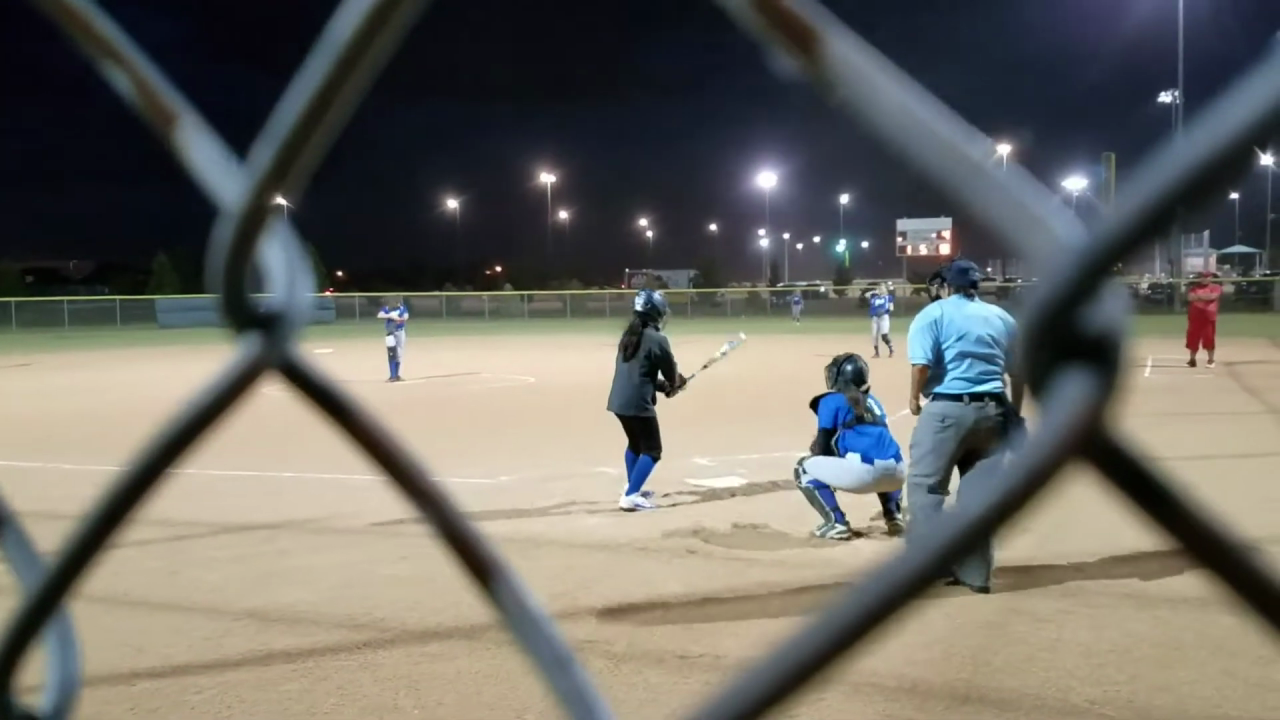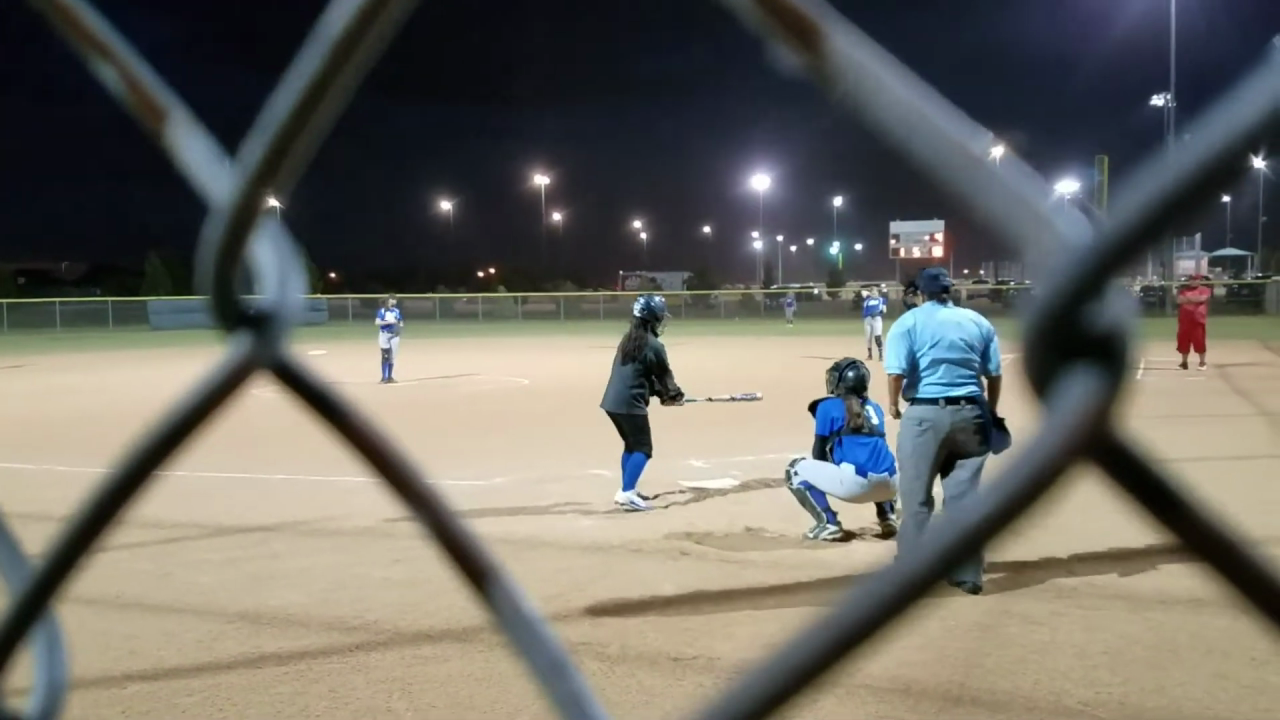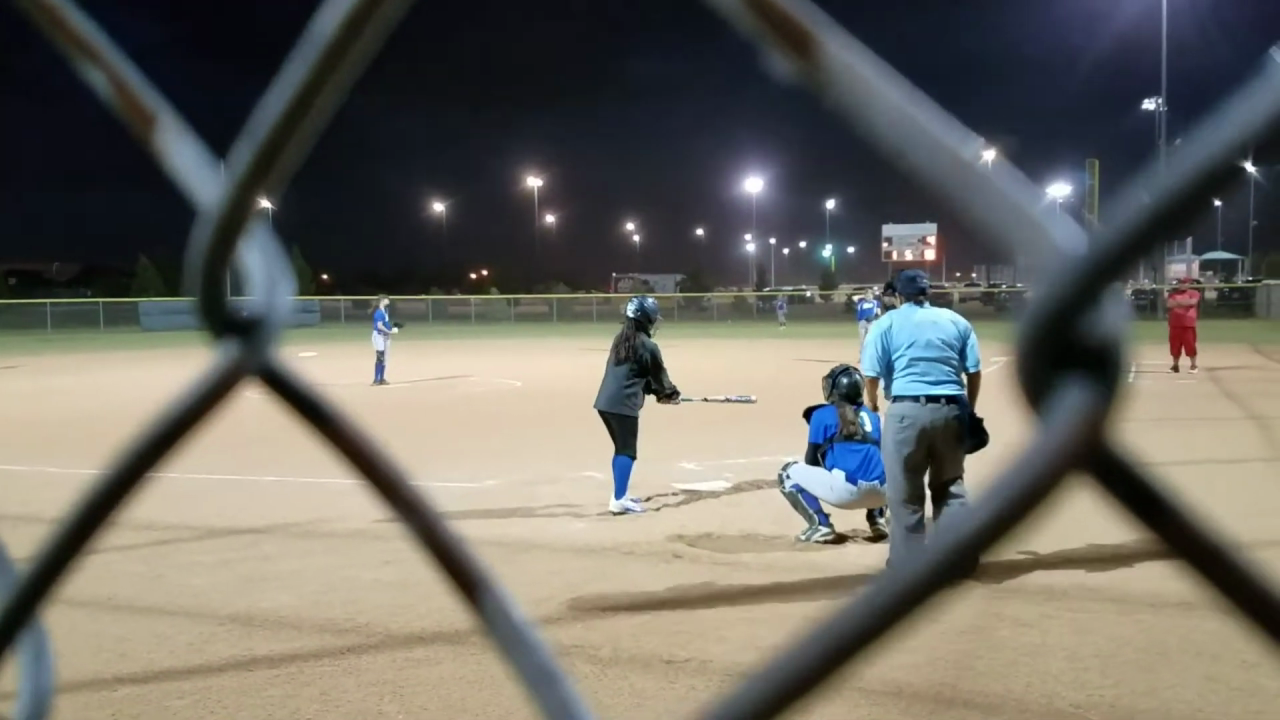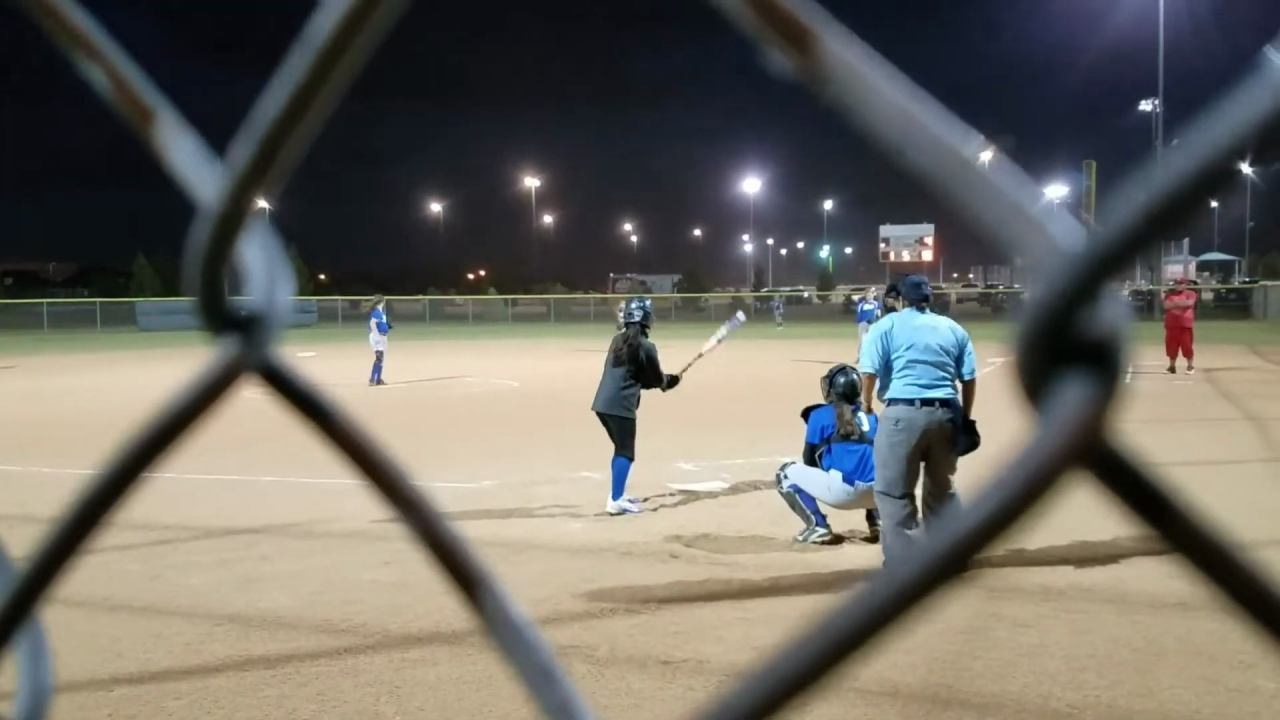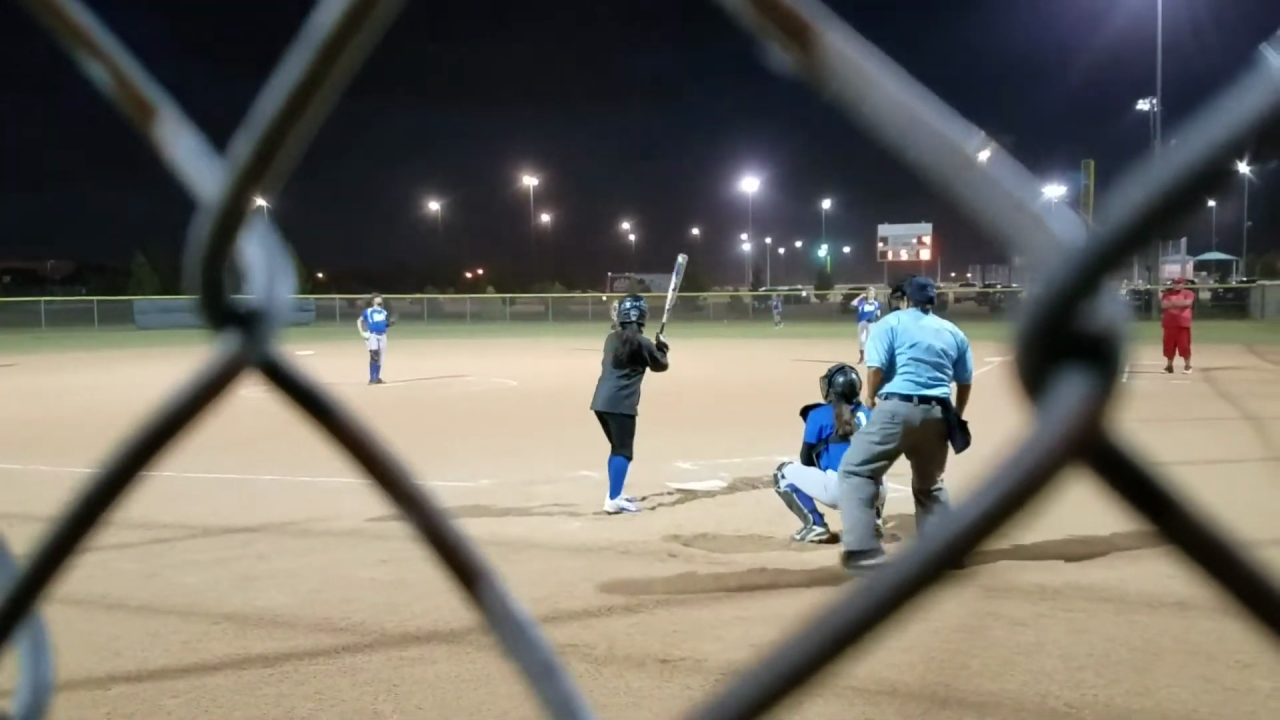
dt=0.3s
person 1, frame 1
left shoulder: (934, 313)
right shoulder: (1002, 318)
left elbow: (921, 365)
right elbow: (1019, 373)
left wrist: (914, 397)
right wrist: (1015, 412)
left hip: (948, 409)
right hip: (992, 411)
left knee: (925, 484)
right knee: (979, 493)
right ankle: (976, 573)
person 1, frame 2
left shoulder: (909, 321)
right shoulder: (978, 322)
left elbow: (896, 372)
right elbow: (994, 374)
left wrist: (893, 404)
right wrist: (990, 412)
left hip: (925, 413)
right hip: (970, 413)
left knee: (916, 493)
right knee: (964, 494)
right ankle: (966, 573)
person 1, frame 3
left shoulder: (887, 323)
right shoulder: (956, 321)
left elbow: (872, 374)
right elbow: (974, 371)
left wrist: (871, 400)
right wrist: (969, 410)
left hip: (907, 412)
right hip: (950, 411)
left knee: (905, 493)
right knee: (949, 484)
person 1, frame 4
left shoulder: (887, 325)
right shoulder: (953, 329)
left elbow: (869, 372)
right elbow: (969, 379)
left wrist: (866, 401)
right wrist: (965, 417)
left hip: (902, 413)
right hip: (945, 414)
left knee: (893, 492)
right knee: (941, 488)
person 1, frame 5
left shoulder: (891, 323)
right shoulder: (954, 333)
left elbow: (875, 367)
right elbow: (965, 383)
left wrist: (870, 397)
right wrist: (955, 416)
left hip: (897, 409)
right hip: (938, 413)
left knee: (855, 470)
right knee: (930, 484)
left ankle: (863, 547)
person 2, frame 1
left shoulder: (628, 335)
right shoulder: (657, 339)
right elbow: (670, 373)
left wrist: (663, 385)
right wrist: (676, 384)
left hip: (619, 401)
right hip: (638, 403)
left knee: (635, 443)
right knee: (652, 450)
left ankle: (632, 488)
right ankle: (630, 496)
person 2, frame 2
left shoulder: (629, 338)
right shoulder: (654, 346)
right elbow: (663, 375)
left wrist: (661, 393)
right wrist: (675, 394)
left hip: (613, 401)
right hip: (630, 403)
left knee: (631, 445)
right knee: (643, 449)
left ankle: (628, 490)
right ankle: (626, 493)
person 2, frame 3
left shoulder: (621, 339)
right shoulder: (648, 346)
right elbow: (658, 375)
left wrist: (656, 392)
right wrist: (670, 393)
left hip: (605, 401)
right hip: (623, 404)
left knee: (621, 448)
right knee: (627, 452)
left ankle: (620, 495)
right ankle: (619, 500)
person 2, frame 4
left shoulder: (618, 340)
right shoulder: (645, 346)
right elbow: (655, 378)
left wrist: (664, 380)
right wrist: (671, 380)
left hip: (603, 402)
right hip: (620, 405)
left knee: (620, 449)
right knee: (625, 453)
left ankle: (617, 495)
right ankle: (616, 501)
person 2, frame 5
left shoulder: (611, 338)
right shoulder: (643, 343)
right elbow: (660, 365)
right wrist: (662, 348)
left hip: (601, 401)
right hip: (621, 404)
left knee: (617, 448)
right knee: (623, 451)
left ankle: (615, 494)
right ankle: (614, 500)
person 3, frame 1
left shoulder: (830, 400)
right shoulder: (872, 401)
left elbow: (822, 444)
left wrist: (815, 452)
left hip: (863, 472)
right hip: (895, 472)
left knee: (804, 468)
left ankle: (837, 523)
right ankle: (893, 516)
person 3, frame 2
left shoulder: (827, 406)
right shoulder: (874, 408)
left elbow: (819, 453)
left hip: (855, 483)
right hip: (889, 485)
left knee: (796, 470)
left ankle: (828, 524)
right ankle: (887, 518)
person 3, frame 3
left shoulder: (822, 414)
right shoulder: (871, 415)
left elbow: (811, 460)
left hip: (846, 490)
right hip: (879, 492)
left knee: (788, 473)
left ankle: (821, 526)
right ankle: (877, 521)
person 3, frame 4
left shoulder: (820, 414)
right shoulder: (869, 415)
left elbow: (809, 460)
left hip: (843, 490)
right hip: (874, 491)
left knee: (785, 473)
left ankle: (818, 527)
right ankle: (876, 522)
person 3, frame 5
left shoulder: (819, 413)
right shoulder: (868, 414)
left elbow: (806, 459)
left hip: (839, 490)
left knee: (783, 472)
left ankle: (816, 526)
